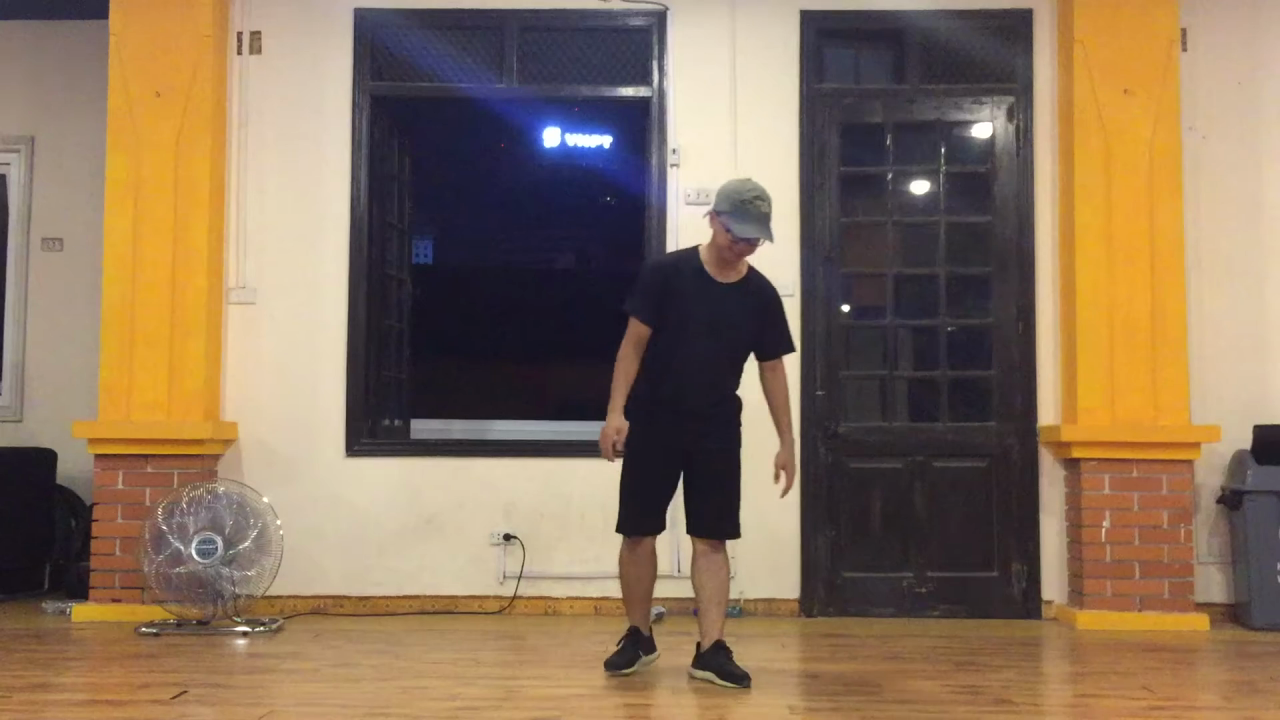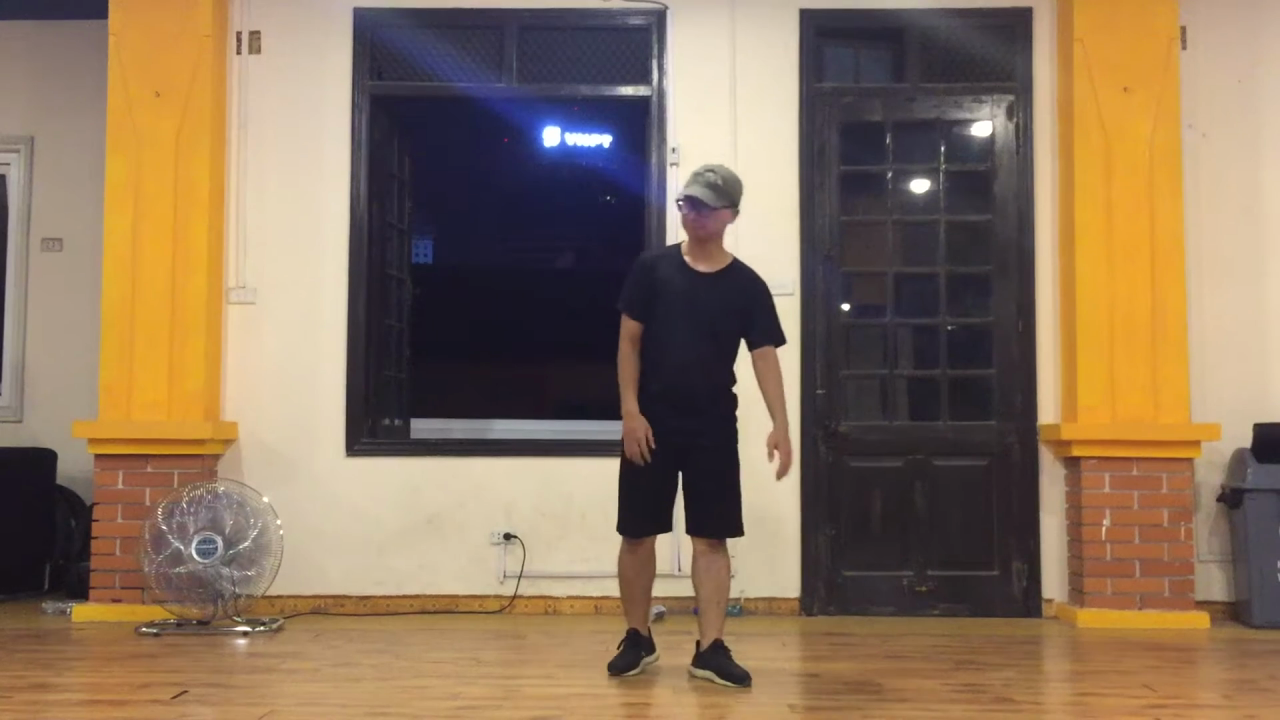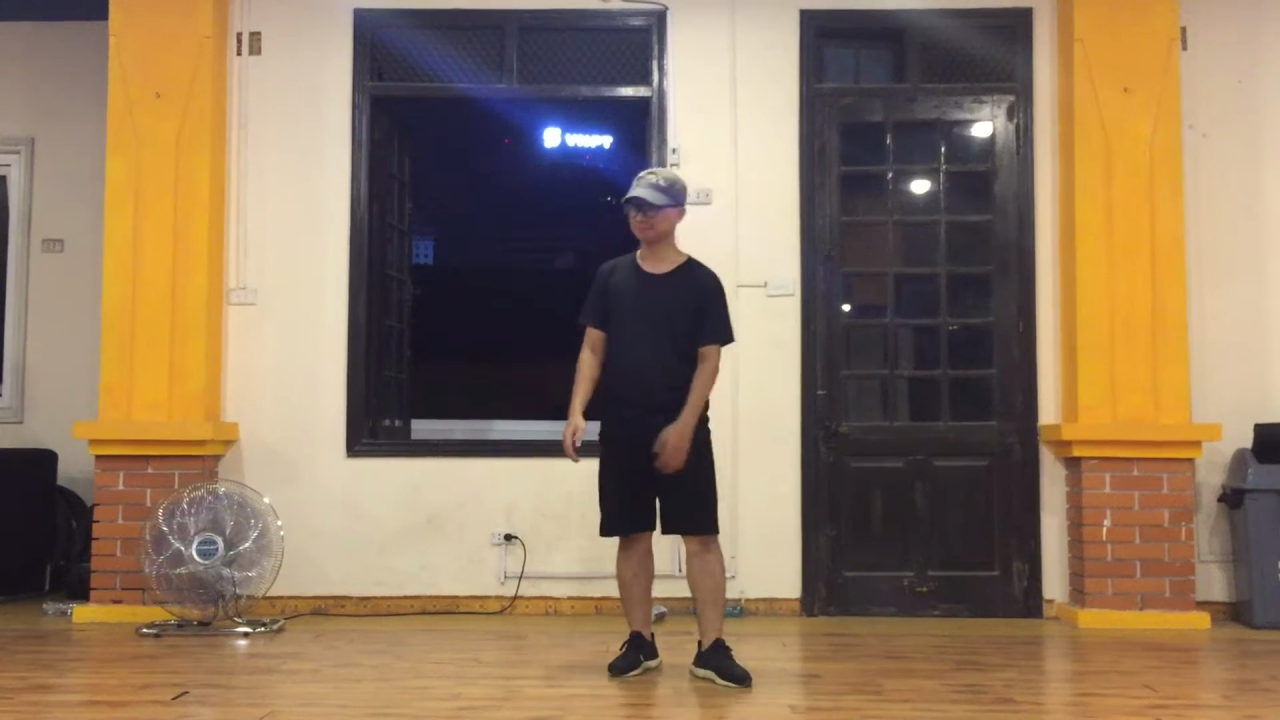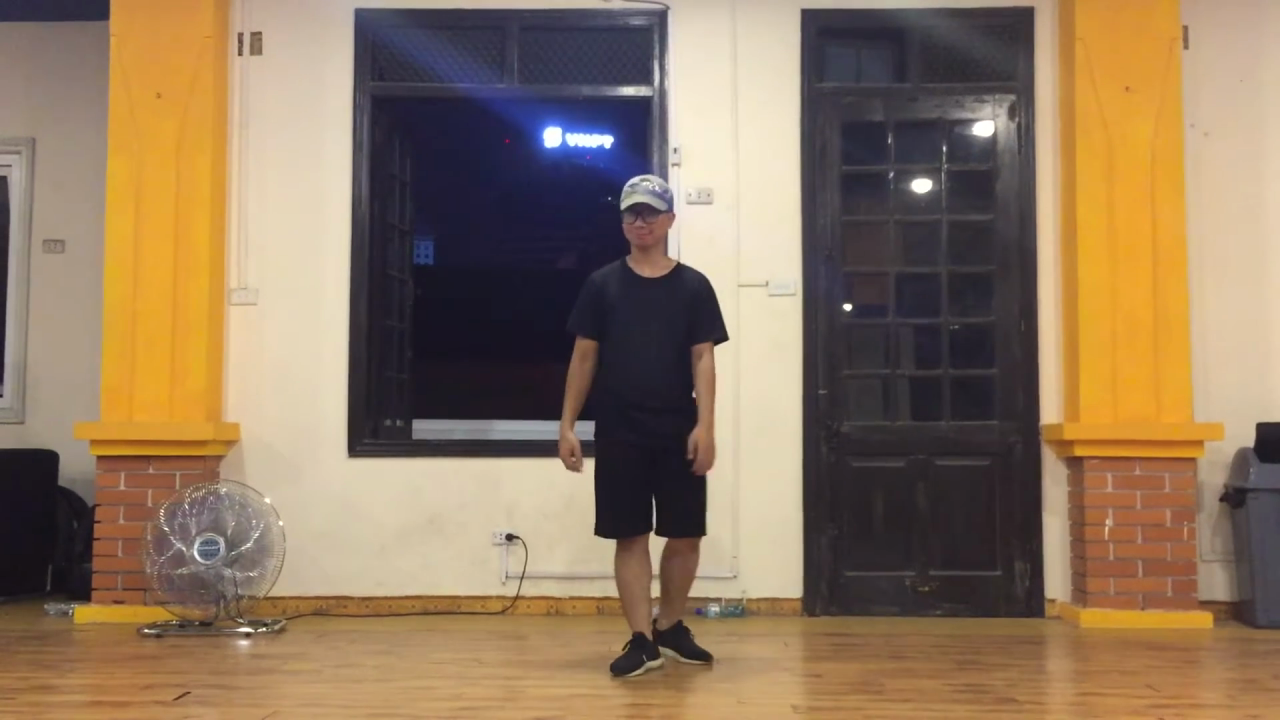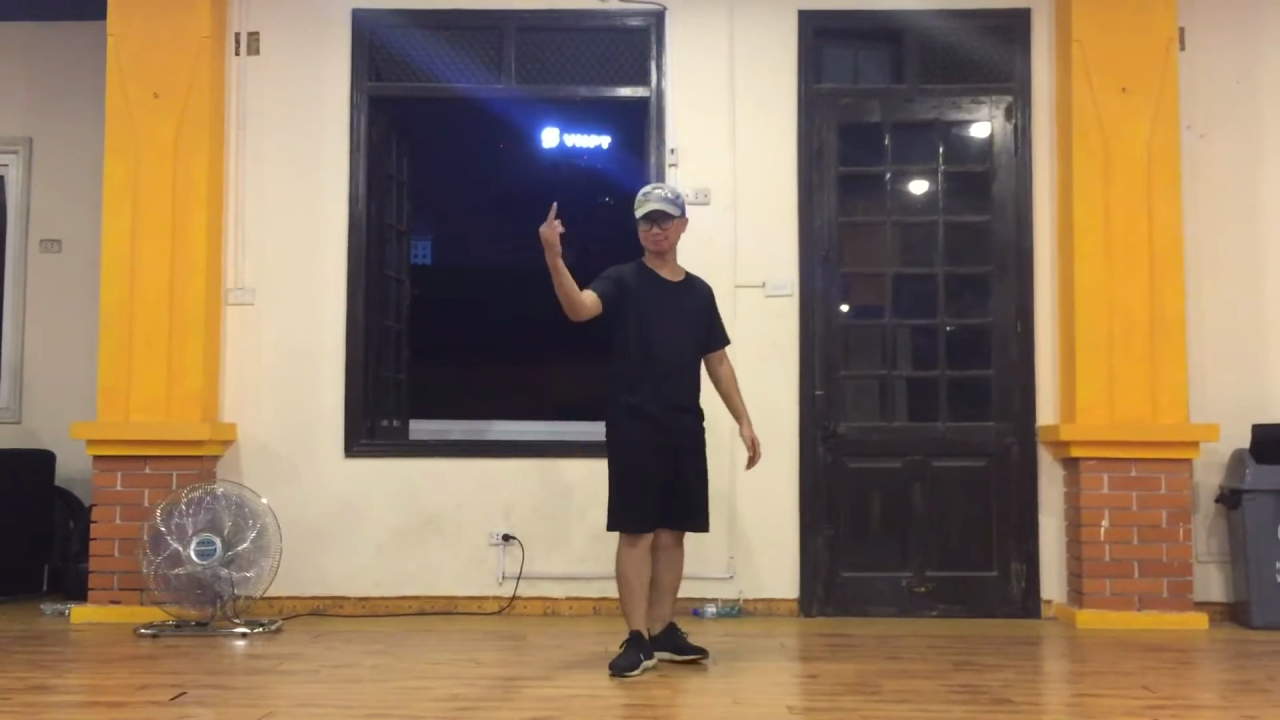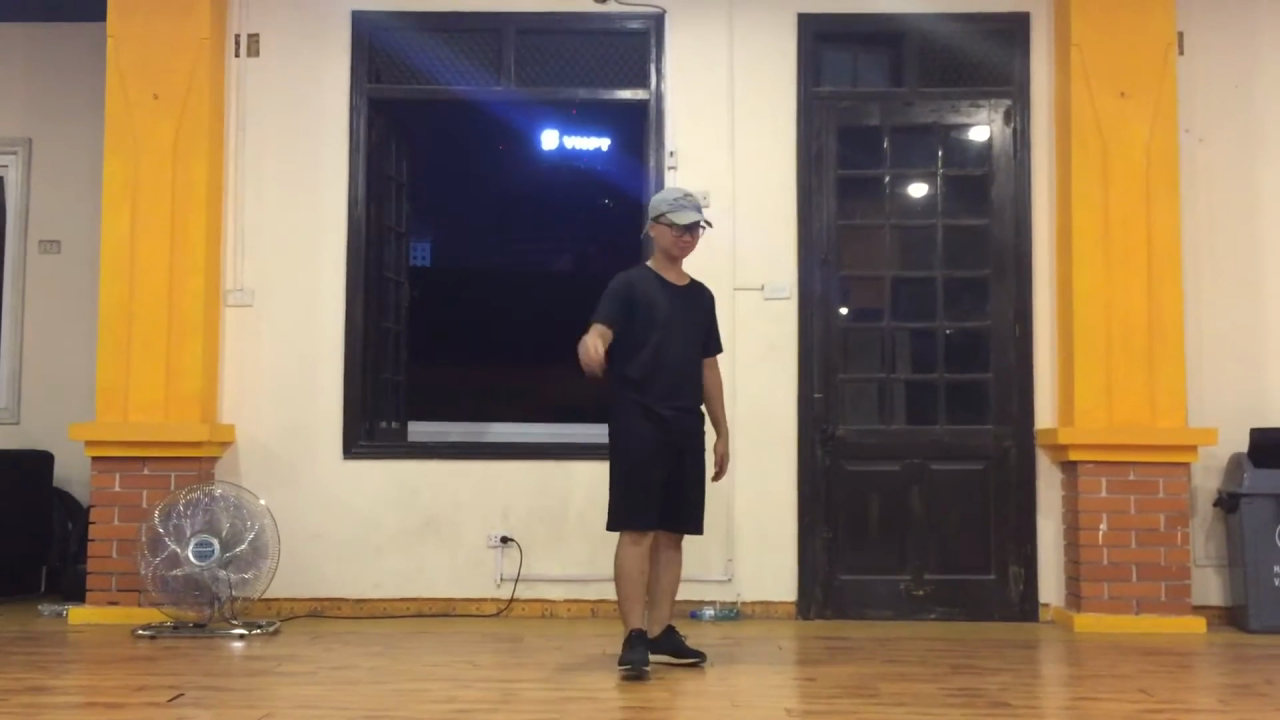
dt=0.4s
person 1, frame 1
left shoulder: (761, 295)
right shoulder: (667, 272)
left elbow: (772, 368)
right elbow: (634, 343)
left wrist: (786, 442)
right wrist: (615, 411)
left hip: (717, 430)
right hip: (654, 424)
left knee: (711, 538)
right knee: (638, 532)
left ankle: (710, 649)
right ankle: (638, 637)
person 1, frame 2
left shoulder: (747, 285)
right shoulder: (652, 267)
left elbow: (765, 357)
right elbow: (629, 342)
left wrist: (779, 427)
right wrist: (631, 412)
left hip: (712, 427)
right hip: (651, 424)
left knee: (712, 537)
right knee: (637, 533)
left ankle: (710, 649)
right ankle: (638, 637)
person 1, frame 3
left shoulder: (702, 282)
right shoulder: (611, 276)
left elbow: (709, 361)
right elbow: (593, 348)
left wrist: (683, 426)
right wrist: (576, 412)
left hip: (679, 427)
right hip: (622, 428)
left knee: (701, 535)
right knee: (631, 535)
left ankle: (711, 648)
right ankle: (640, 640)
person 1, frame 4
left shoulder: (693, 286)
right shoulder: (603, 284)
left elbow: (703, 359)
right elbow: (583, 357)
left wrist: (705, 424)
right wrist: (567, 426)
left hip: (680, 429)
right hip: (620, 430)
left knee: (685, 536)
right knee: (630, 536)
left ankle: (669, 627)
right ankle: (641, 639)
person 1, frame 5
left shoulder: (700, 292)
right shoulder: (623, 280)
left elbow: (717, 361)
right elbow: (578, 308)
left wrist: (744, 422)
right wrist: (554, 258)
left hip: (686, 426)
right hip: (634, 423)
left knee: (672, 531)
right knee: (636, 531)
left ankle: (662, 630)
right ankle: (636, 639)
person 1, frame 6
left shoulder: (702, 297)
right shoulder: (629, 284)
right elbow: (598, 337)
left wrist: (721, 431)
right wrist: (589, 351)
left hip: (687, 428)
right hip: (639, 425)
left knee: (672, 532)
right knee: (637, 530)
left ankle: (660, 633)
right ankle: (634, 636)
